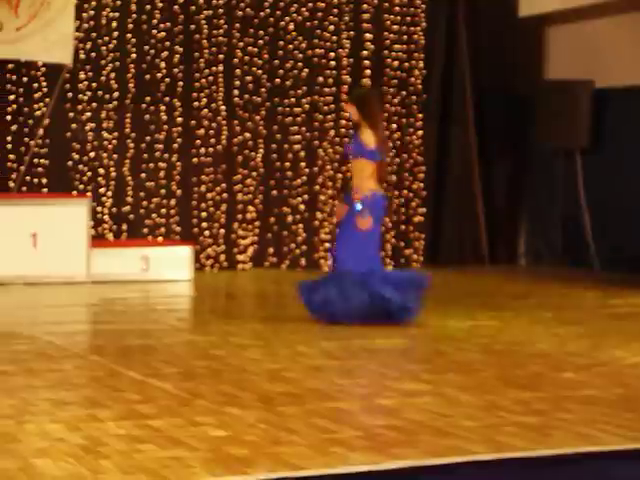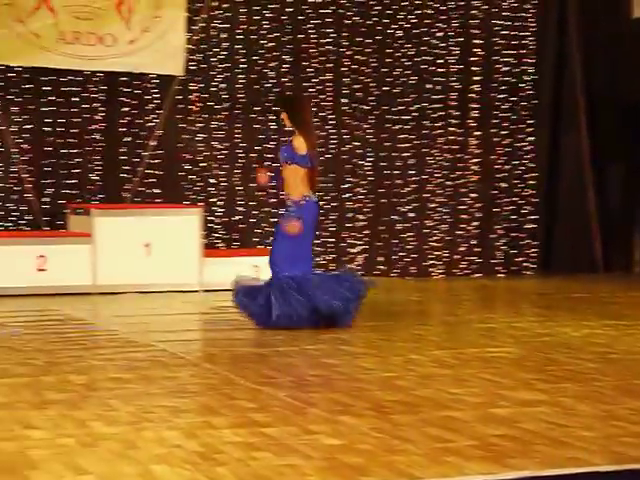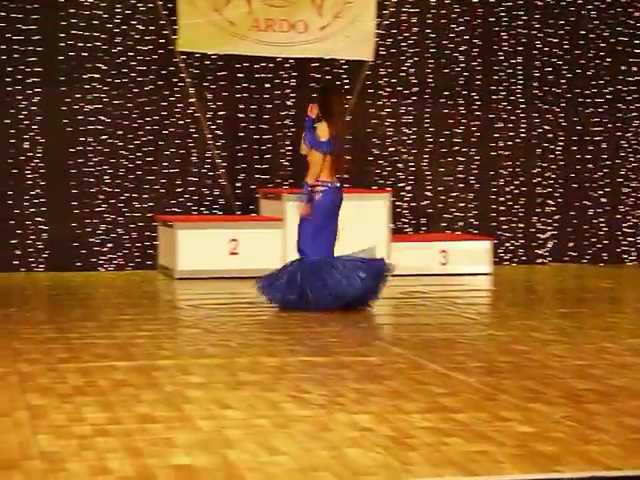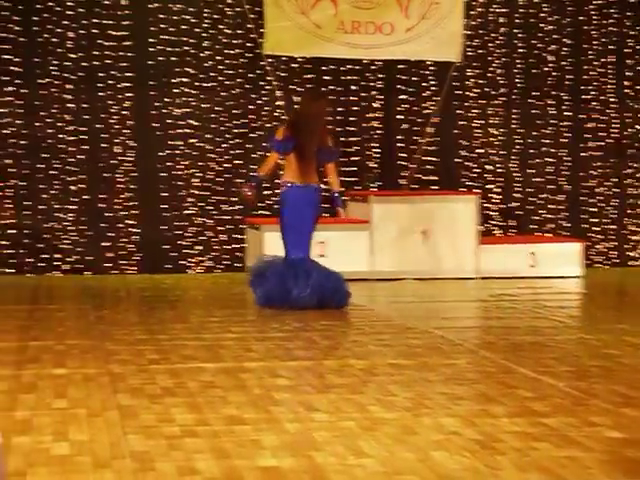
dt=1s
person 1, frame 1
left shoulder: (366, 134)
right shoulder: (365, 134)
left elbow: (367, 175)
left wrist: (362, 211)
right wrist: (346, 202)
left hip: (367, 201)
right hip: (364, 200)
left knee: (347, 255)
right knee: (364, 257)
person 1, frame 2
left shoulder: (298, 140)
right shoulder: (300, 140)
left elbow: (296, 181)
left wrist: (291, 215)
right wrist: (270, 179)
left hip: (299, 207)
right hip: (301, 206)
left knee: (281, 260)
right knee: (298, 263)
right ankle: (307, 313)
person 1, frame 3
left shoulder: (322, 127)
right shoulder: (332, 129)
left elbow: (316, 165)
right elbow: (305, 149)
left wrist: (304, 196)
right wrist: (309, 119)
left hip: (321, 191)
right hip: (331, 191)
left knee: (309, 245)
right knee: (321, 247)
left ankle: (359, 278)
right ankle: (324, 294)
person 1, frame 4
left shoulder: (286, 131)
right shoulder: (324, 138)
left elbow: (271, 161)
right elbow: (331, 172)
left wrist: (253, 183)
right wrist: (338, 202)
left hip: (290, 192)
right hip: (312, 193)
left knee: (294, 246)
right knee: (301, 244)
left ankle: (315, 288)
right ankle: (301, 291)
